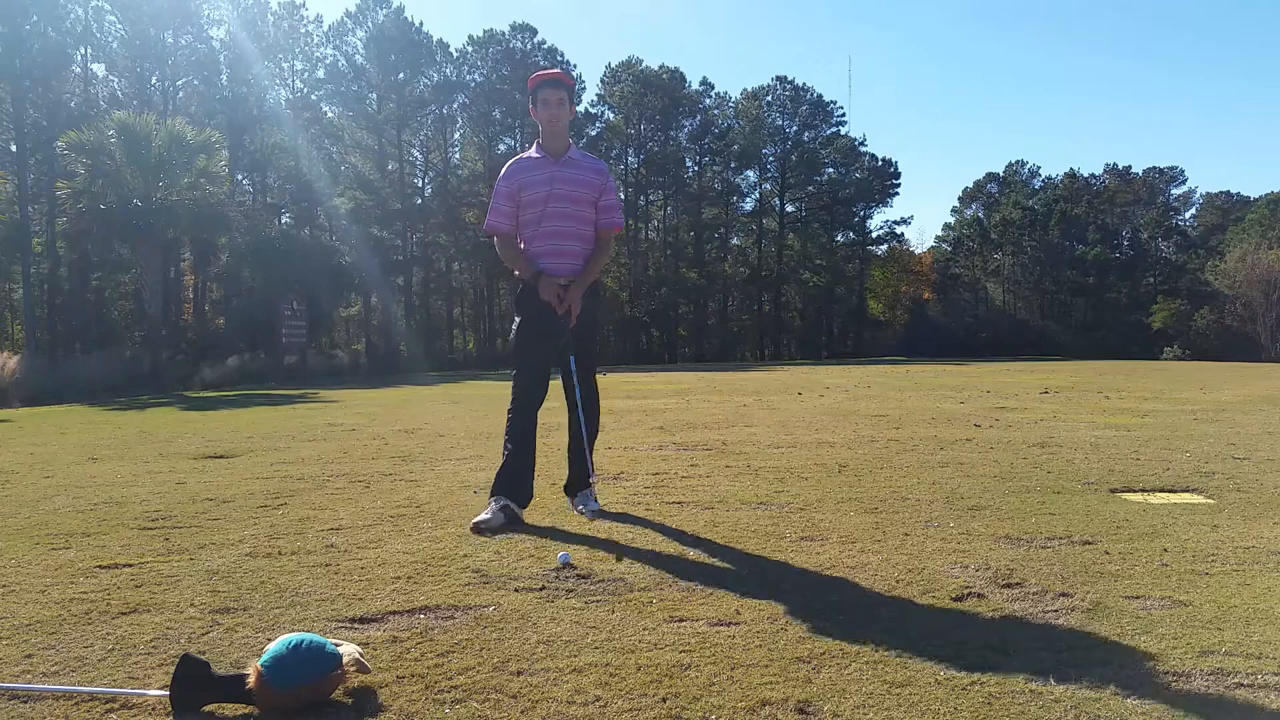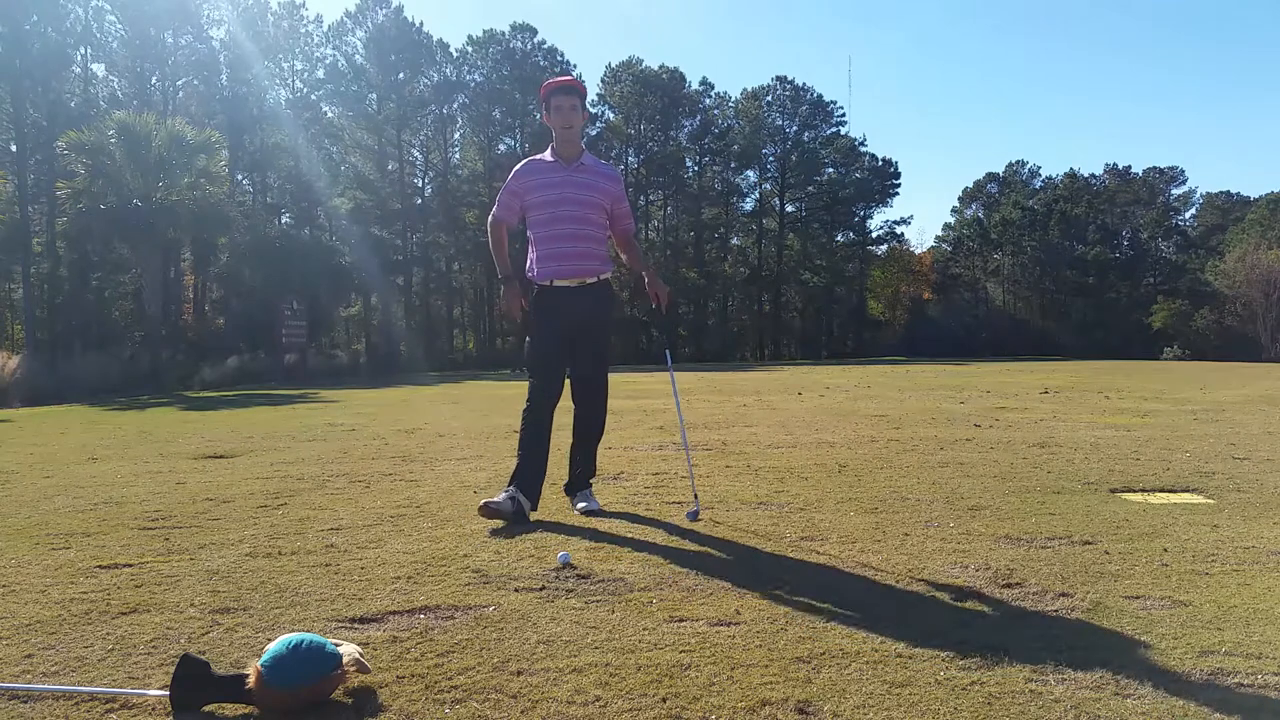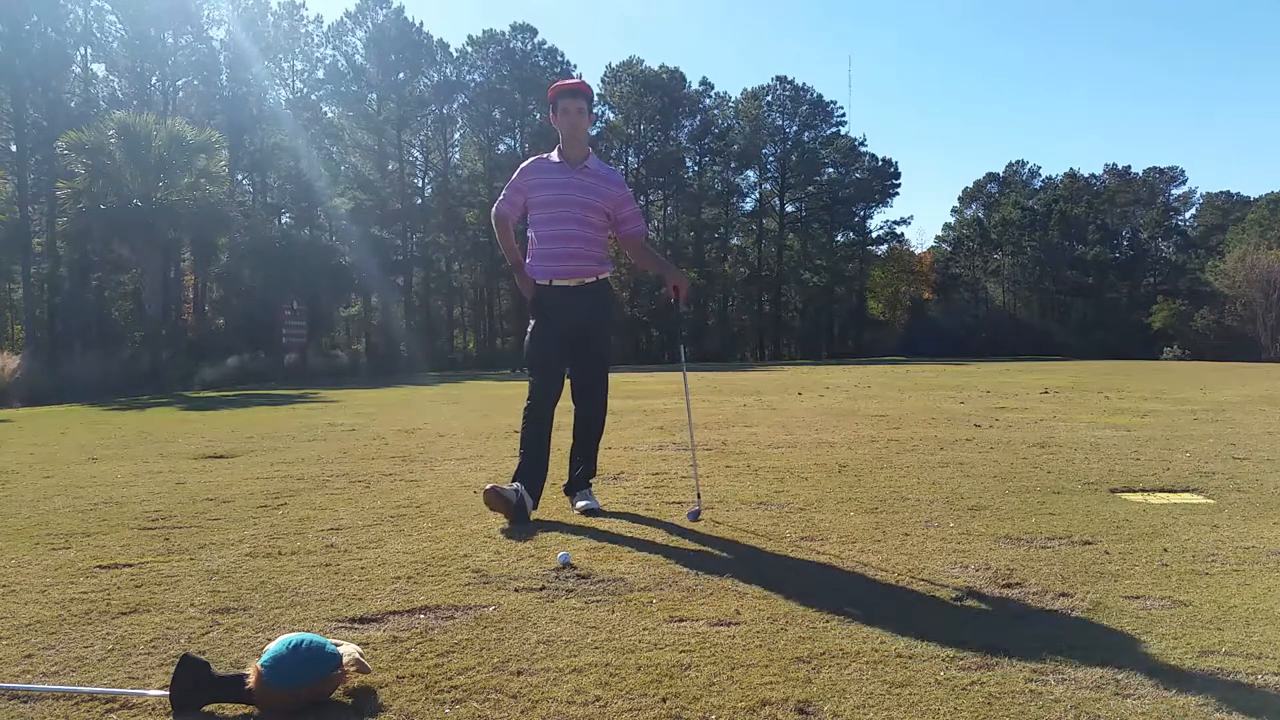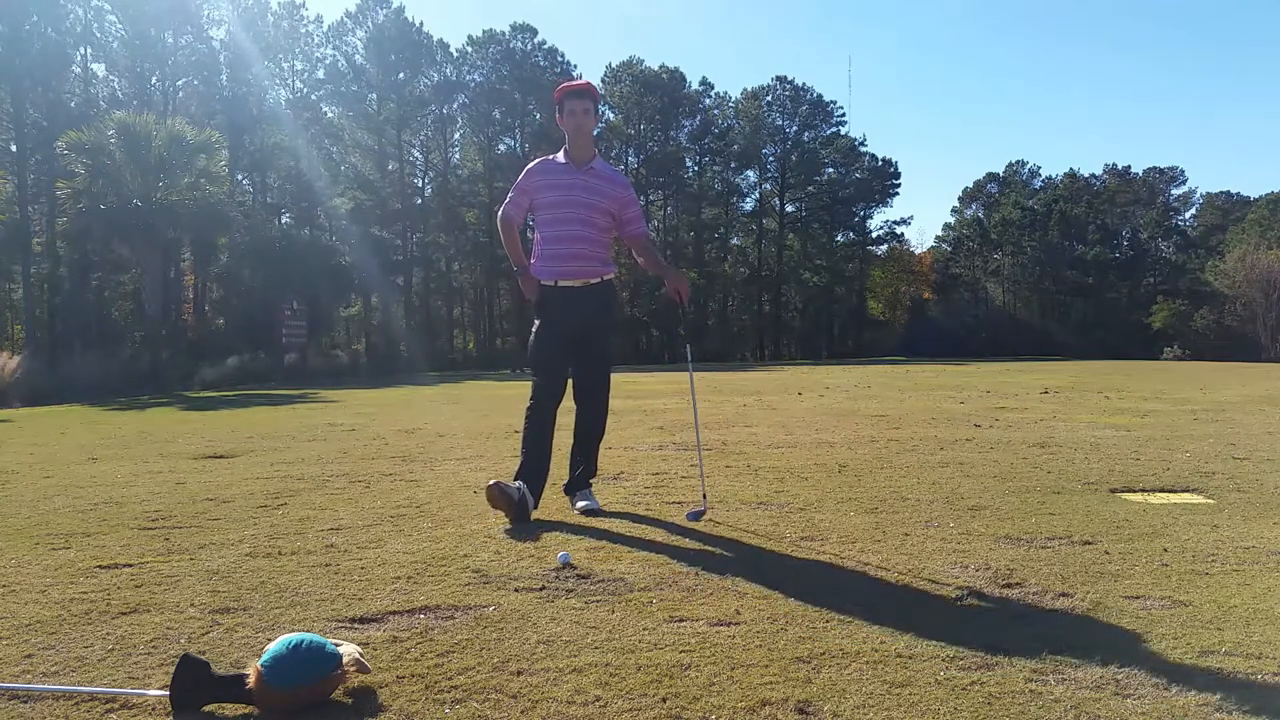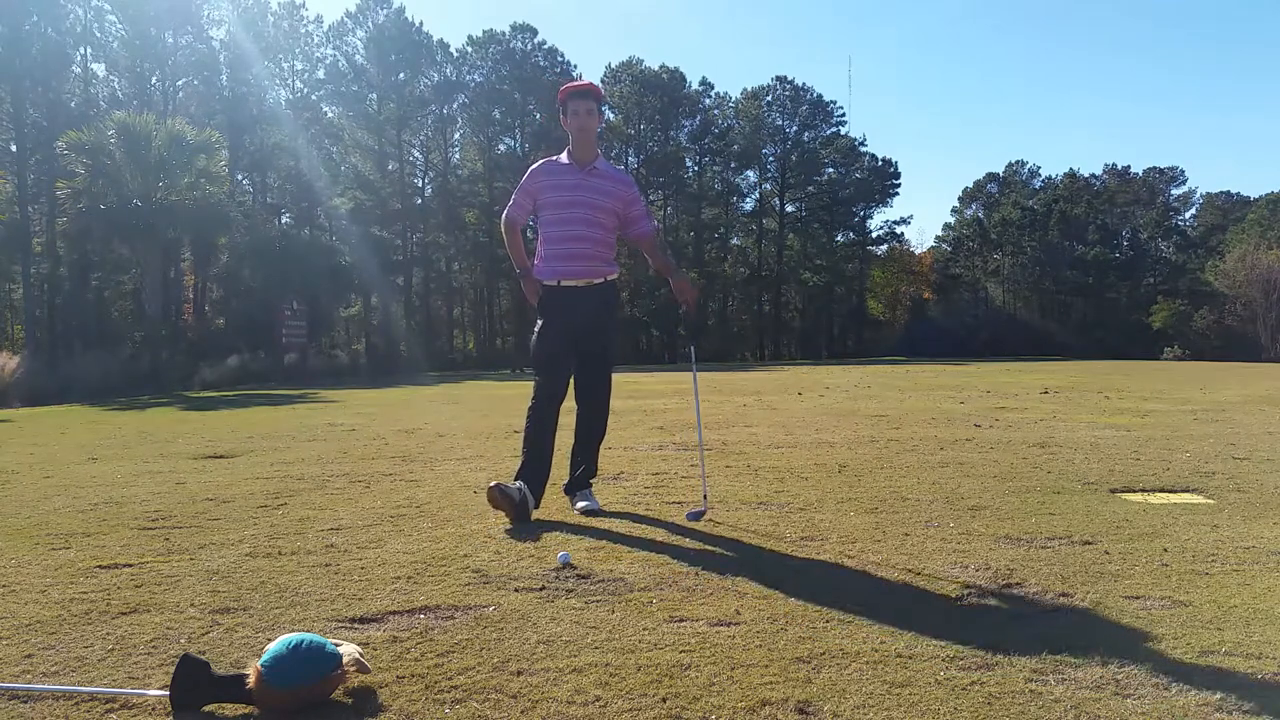
dt=0.5s
person 1, frame 1
left shoulder: (596, 171)
right shoulder: (515, 170)
left elbow: (606, 239)
right elbow: (503, 238)
left wrist: (579, 287)
right wrist: (537, 278)
left hip: (582, 296)
right hip: (536, 295)
left knee: (584, 395)
right knee: (525, 395)
left ankle: (581, 487)
right ankle: (508, 498)
person 1, frame 2
left shoulder: (608, 177)
right shoulder: (527, 172)
left elbow: (625, 239)
right elbow: (497, 224)
left wrist: (648, 276)
right wrist: (509, 280)
left hip: (594, 297)
right hip: (547, 298)
left knee: (591, 397)
right knee: (541, 395)
left ankle: (581, 486)
right ankle: (522, 493)
person 1, frame 3
left shoulder: (612, 181)
right shoulder: (532, 172)
left elbow: (633, 243)
right elbow: (501, 217)
left wrist: (667, 271)
right wrist: (518, 270)
left hip: (593, 297)
right hip: (546, 296)
left knee: (591, 396)
right knee: (541, 394)
left ankle: (580, 484)
right ankle: (524, 489)
person 1, frame 4
left shoulder: (617, 183)
right shoulder: (538, 172)
left elbow: (638, 243)
right elbow: (507, 220)
left wrist: (668, 274)
right wrist: (523, 272)
left hip: (597, 297)
right hip: (551, 296)
left knee: (593, 396)
right knee: (545, 393)
left ankle: (581, 484)
right ankle: (527, 487)
person 1, frame 5
left shoulder: (621, 182)
right shoulder: (542, 173)
left elbow: (647, 240)
right elbow: (511, 223)
left wrist: (674, 275)
right wrist: (525, 274)
left hip: (599, 298)
right hip: (553, 297)
left knee: (594, 396)
right knee: (546, 393)
left ankle: (581, 484)
right ankle: (527, 488)
